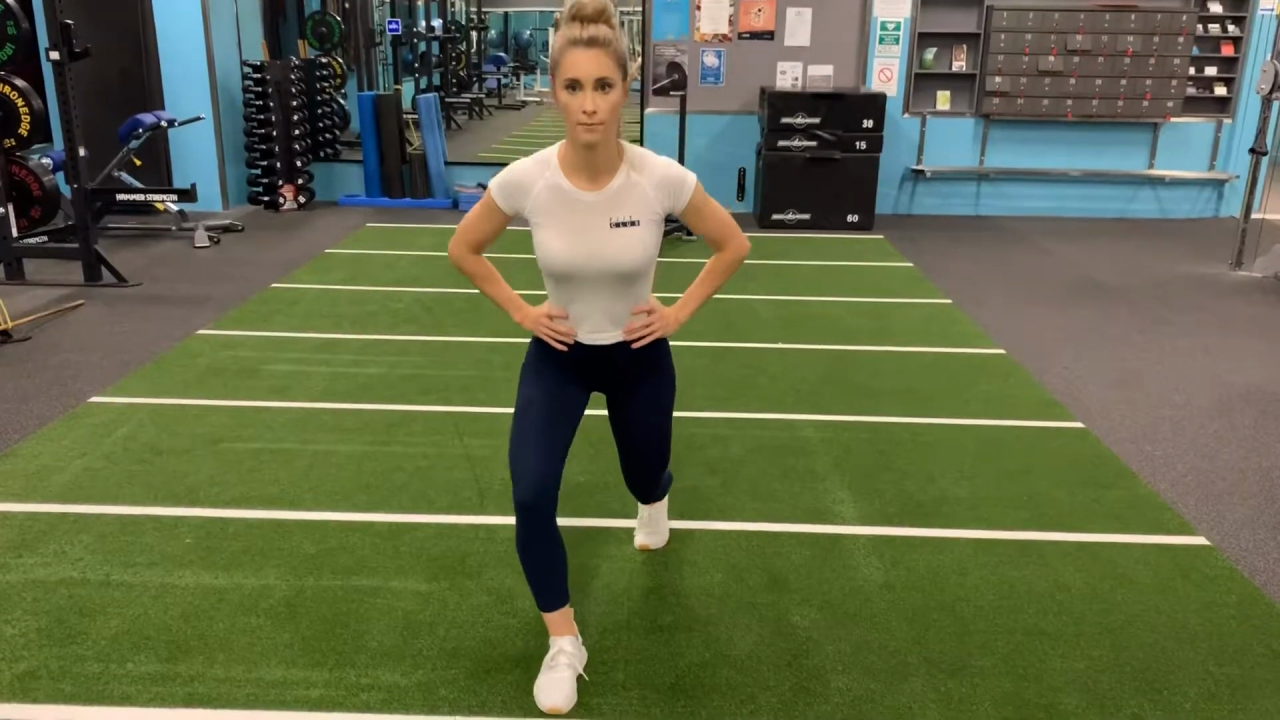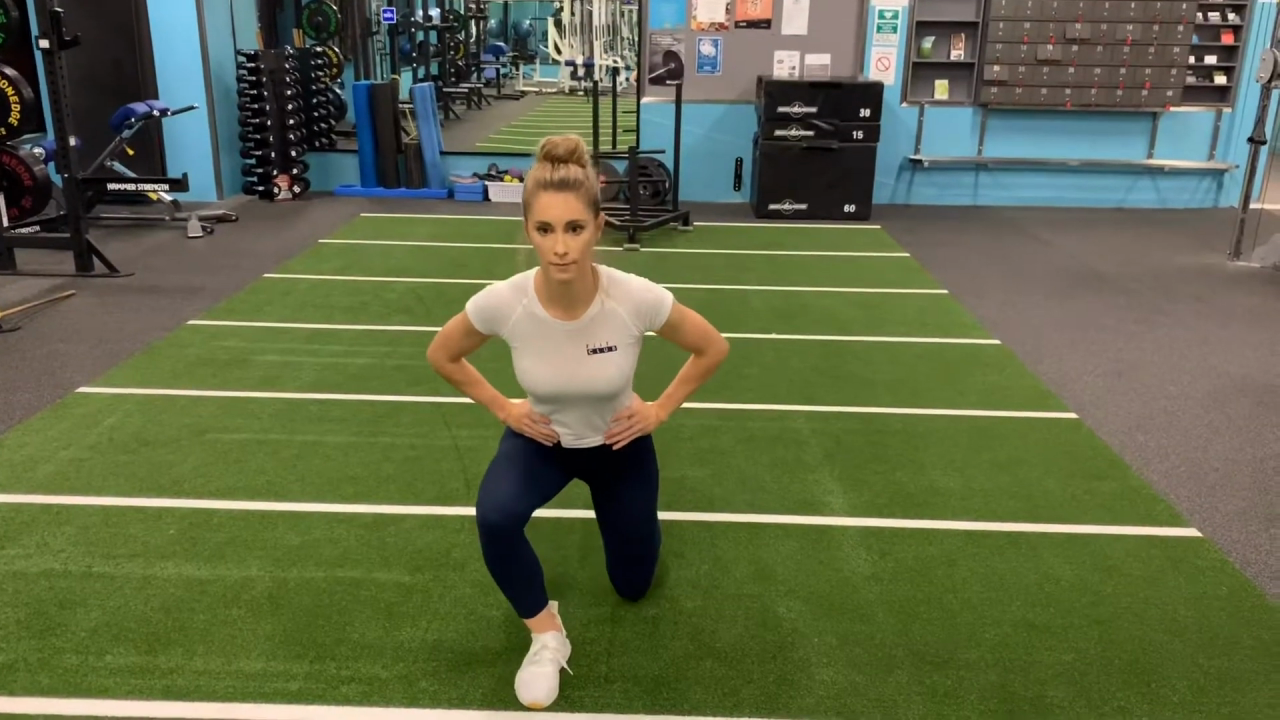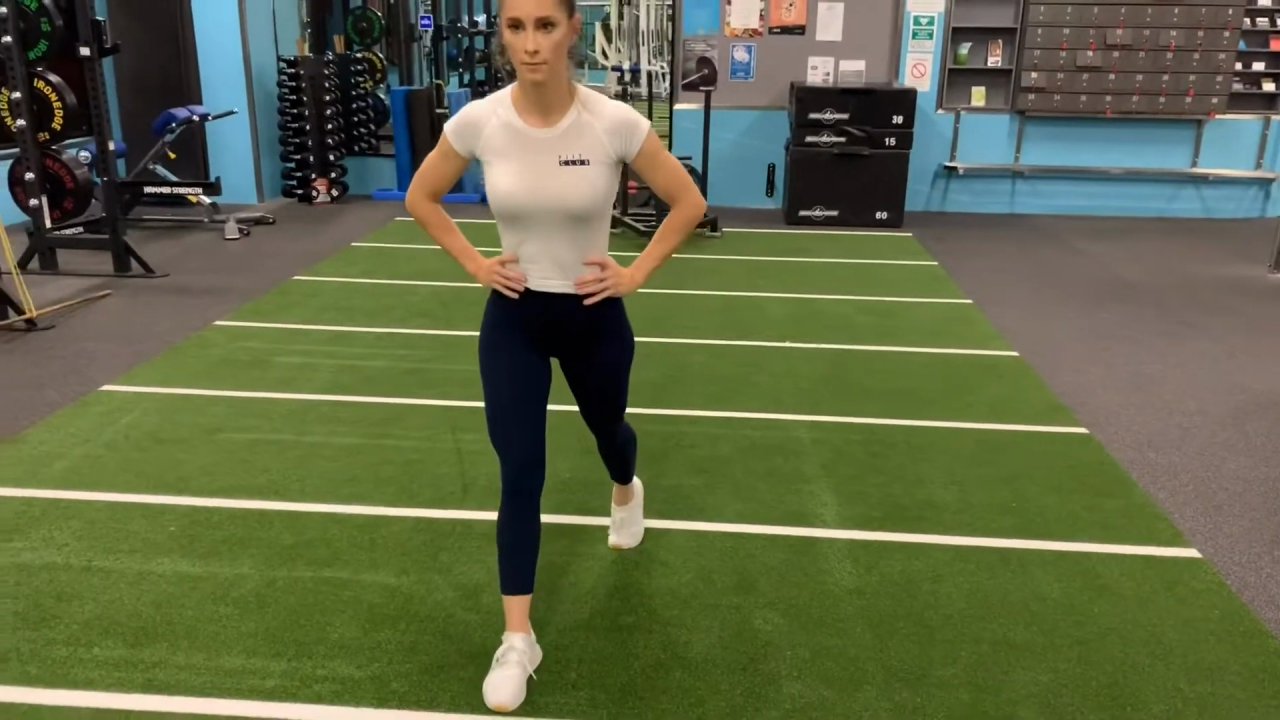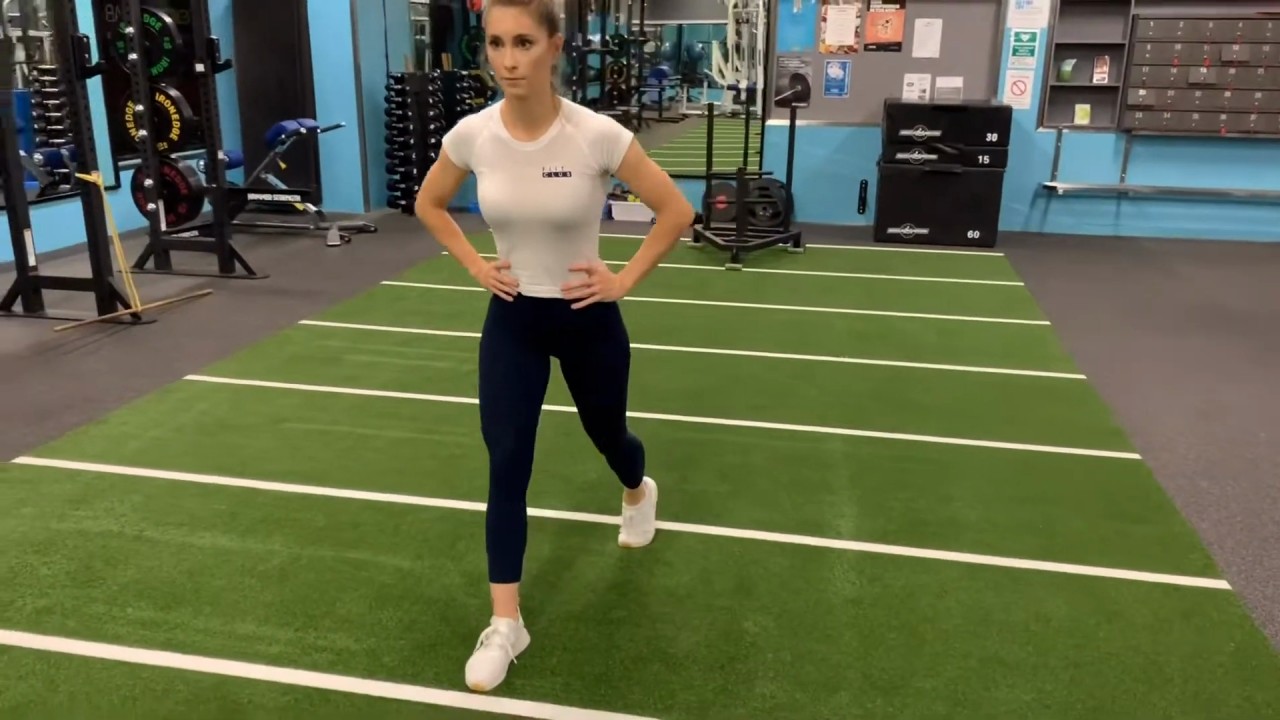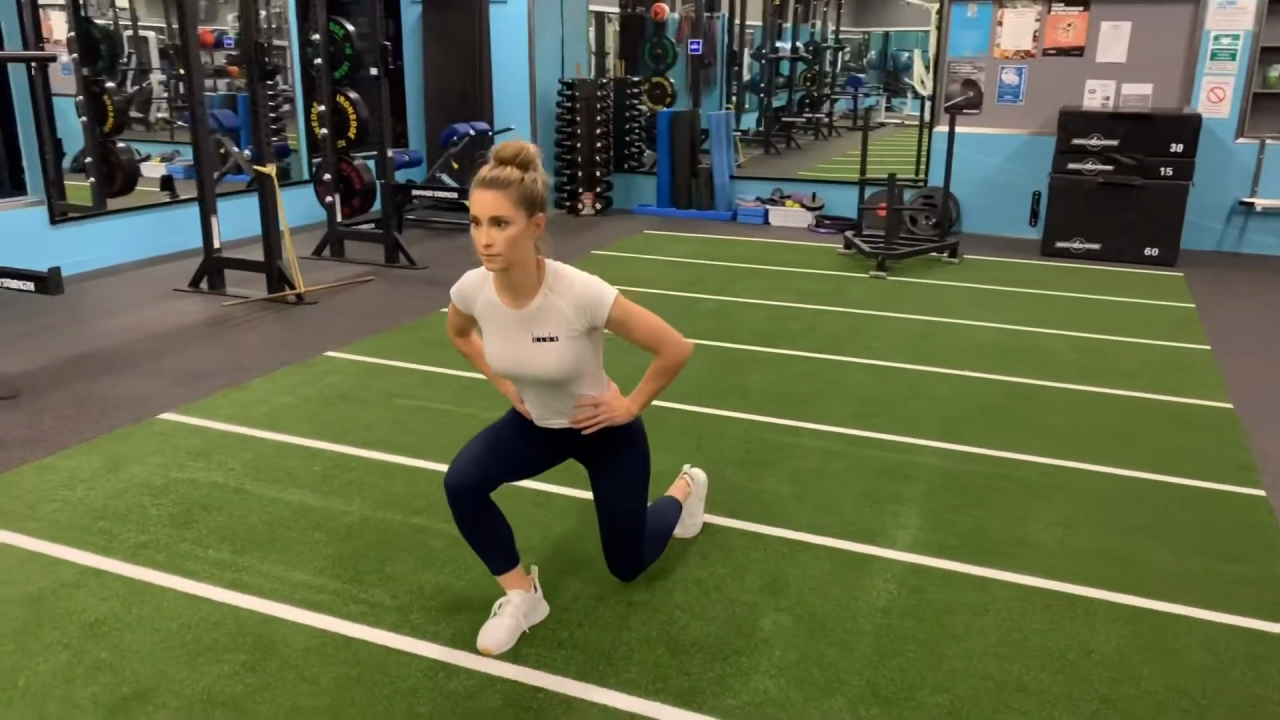
dt=1s
person 1, frame 1
left shoulder: (661, 177)
right shoulder: (523, 179)
left elbow: (734, 246)
right elbow: (464, 249)
left wrist: (679, 312)
right wrist: (521, 311)
left hip: (638, 357)
right hip: (558, 357)
left knee: (644, 485)
right knee: (530, 497)
left ankle: (657, 500)
right ankle: (563, 642)
person 1, frame 2
left shoulder: (636, 298)
right shoulder: (501, 302)
left elbow: (712, 348)
right elbow: (441, 356)
left wrist: (659, 410)
right wrist: (504, 409)
left hip: (618, 444)
right hip: (541, 440)
left knee: (632, 585)
right knee: (495, 519)
left ankle: (633, 506)
right ankle: (546, 636)
person 1, frame 3
left shoulder: (614, 121)
right shoulder: (477, 121)
left elbow: (689, 203)
right elbow: (421, 198)
left wrist: (637, 273)
right wrist: (474, 263)
left hip: (593, 317)
right hip: (514, 319)
left knee: (606, 427)
right knee: (520, 474)
left ankle: (626, 491)
right ankle: (517, 640)
person 1, frame 4
left shoulder: (595, 134)
right shoulder: (471, 135)
left elbow: (676, 210)
right elbow: (429, 206)
left wrist: (624, 279)
right wrist: (475, 266)
left hip: (586, 320)
right hip: (512, 322)
left knee: (607, 436)
right knee: (507, 467)
left ankle: (639, 493)
right ankle: (505, 623)
person 1, frame 5
left shoulder: (581, 293)
right shoulder: (471, 289)
left elbow: (676, 349)
right elbow: (458, 332)
left wrist: (630, 406)
right wrist: (501, 382)
left hip: (603, 431)
right hip: (534, 425)
left knee: (627, 564)
right knee: (462, 483)
left ankle: (685, 488)
right ankle: (521, 594)
